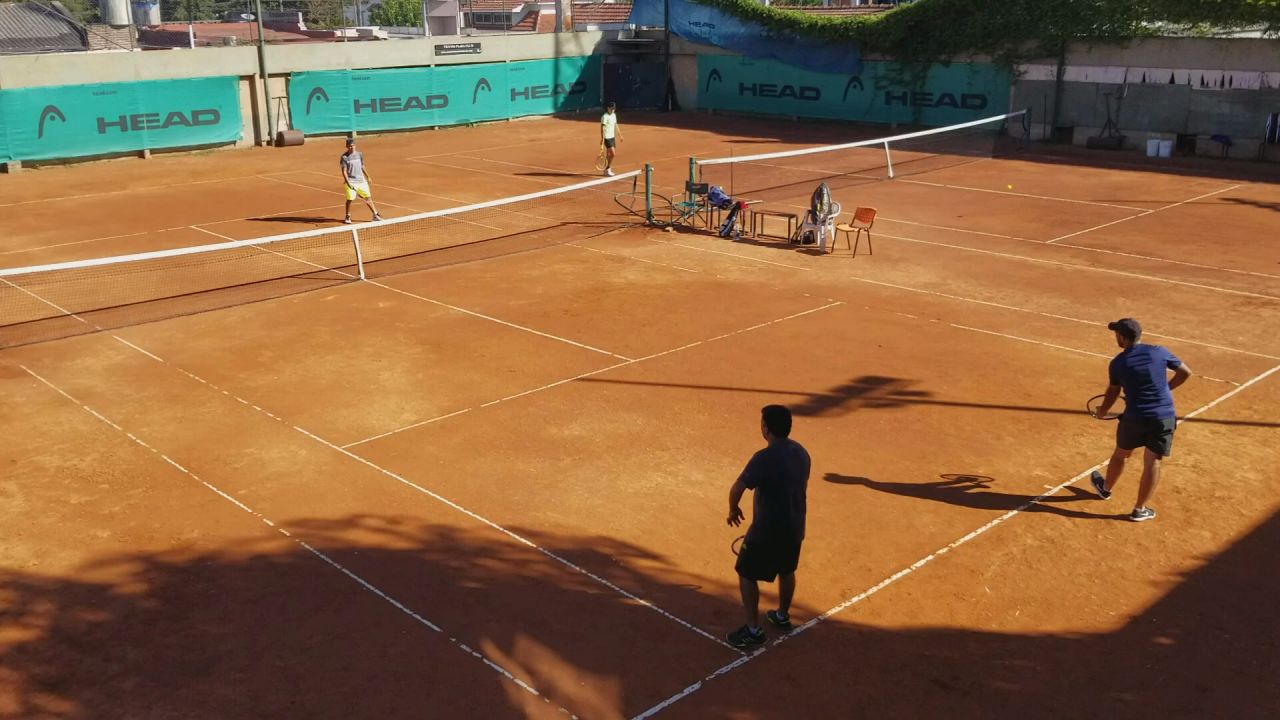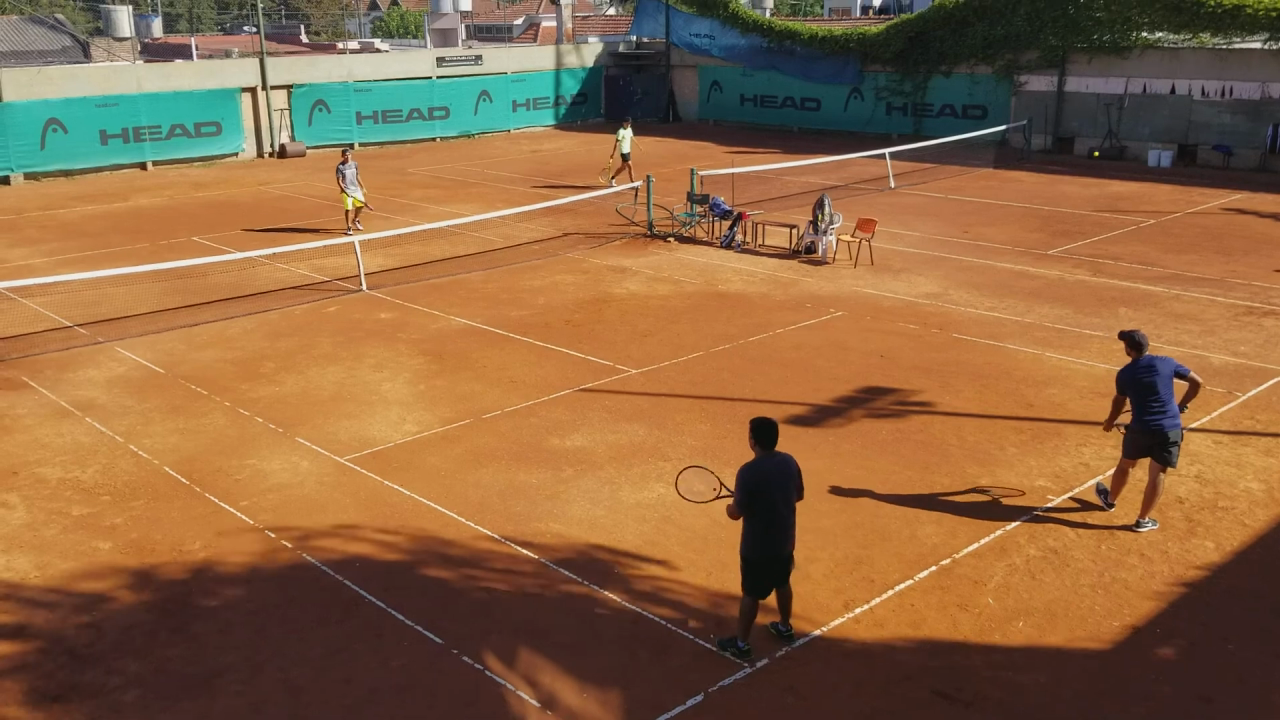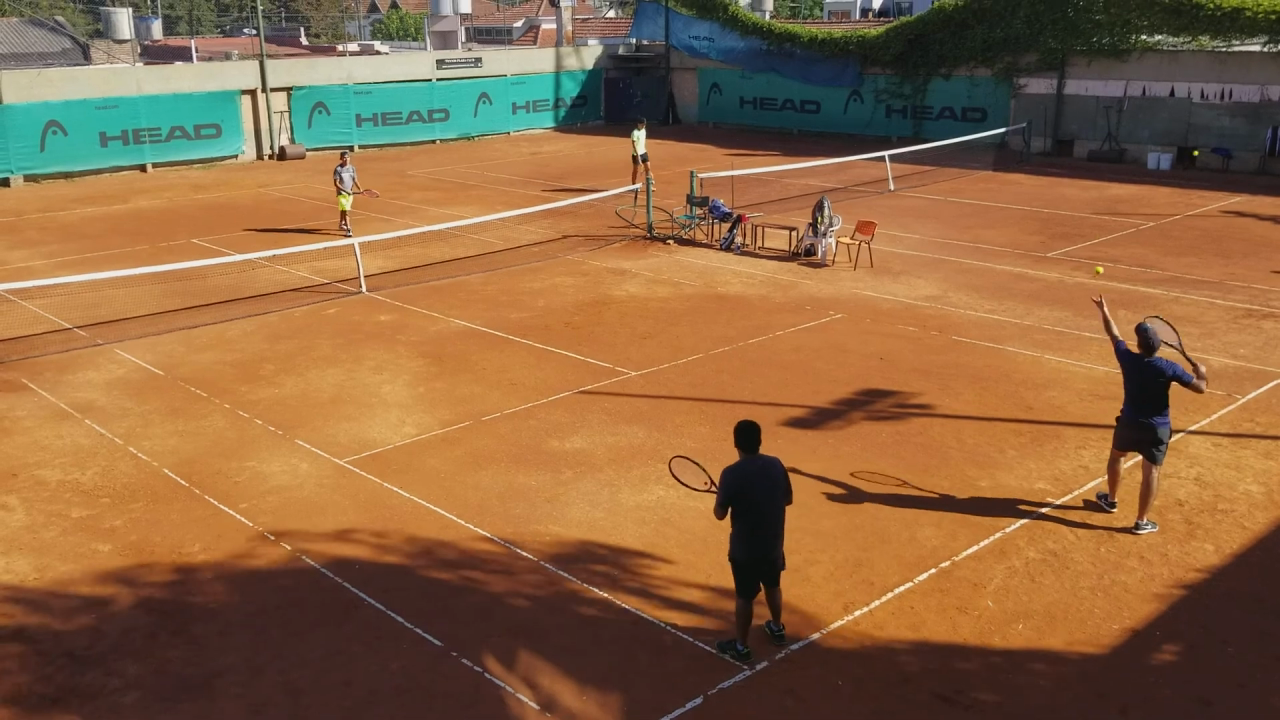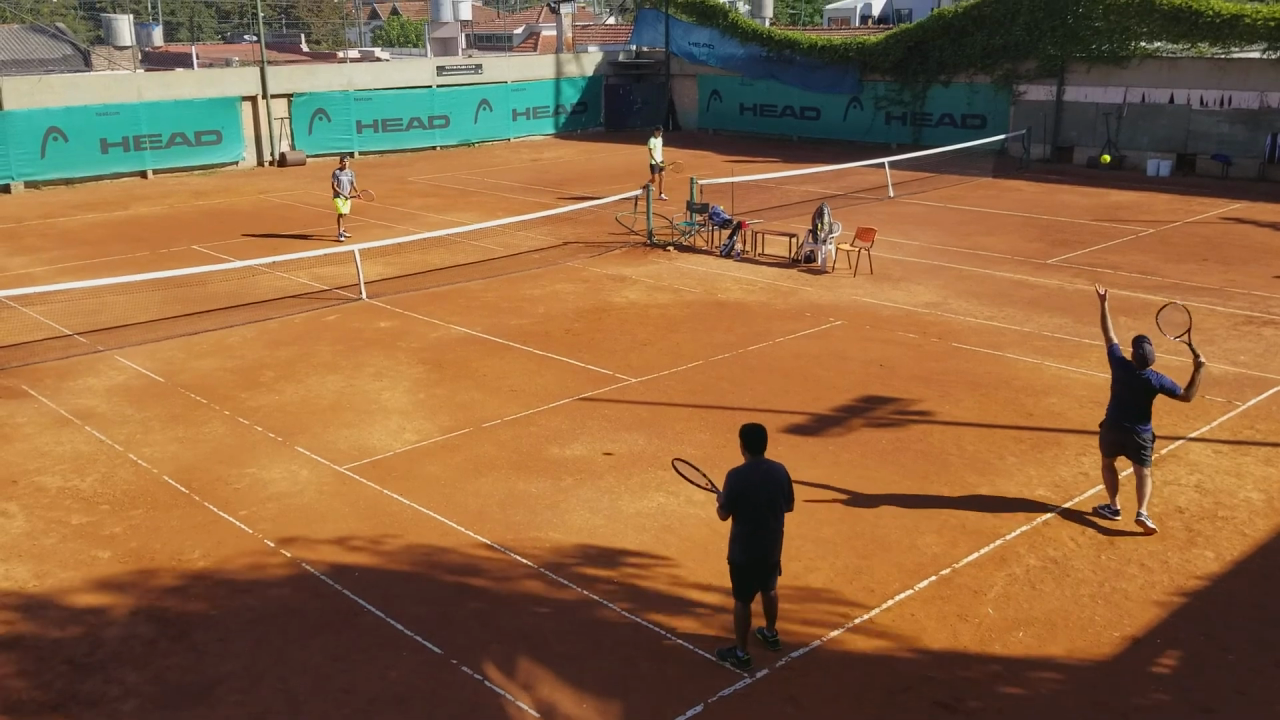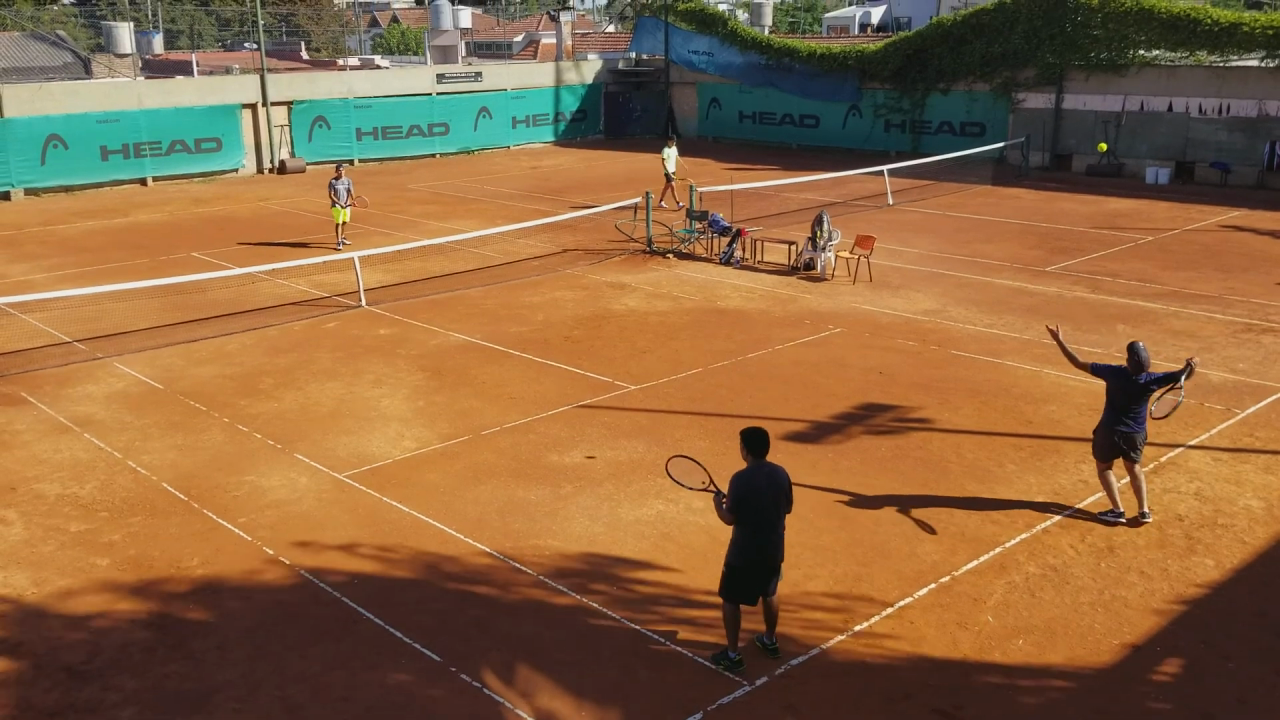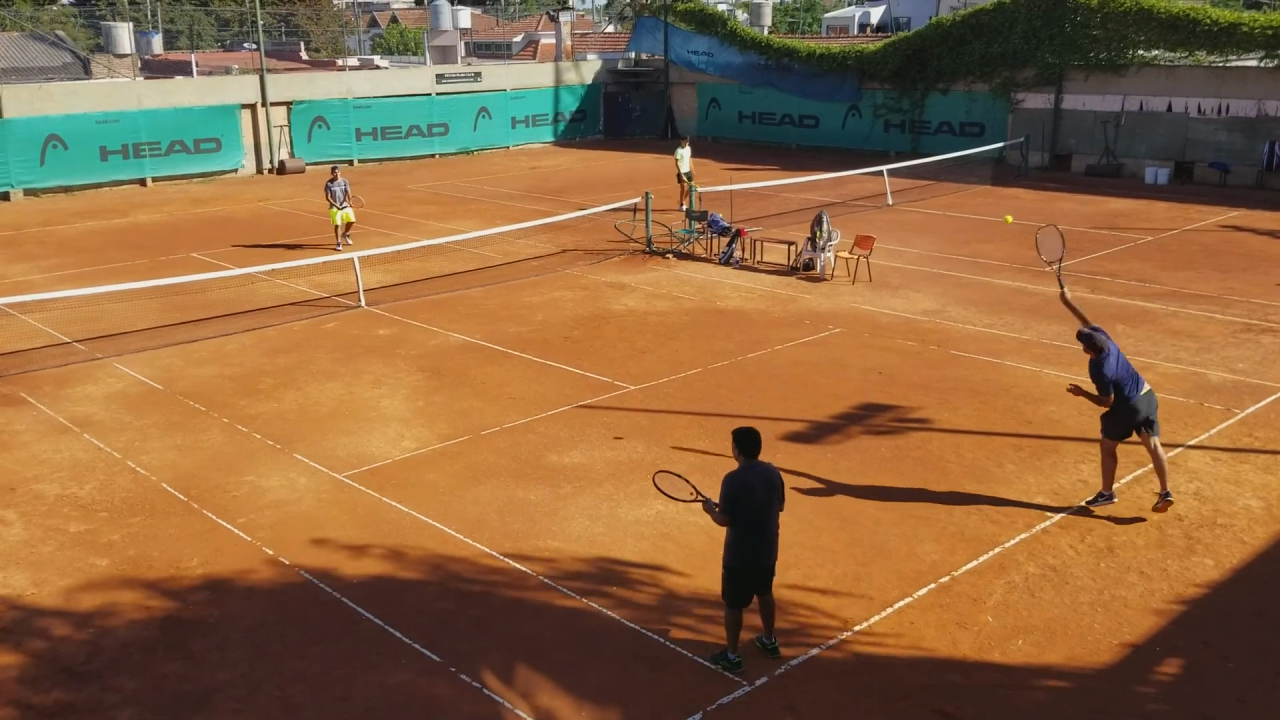
dt=0.3s
person 1, frame 1
left shoulder: (764, 458)
right shoulder: (801, 452)
left elbow: (736, 489)
left wrist: (733, 511)
left hip: (766, 532)
right hip: (794, 528)
left knee: (747, 574)
right knee: (787, 572)
left ankle: (752, 630)
right ankle: (782, 616)
person 1, frame 2
left shoulder: (749, 471)
right shoulder: (790, 462)
left elbow: (736, 513)
right elbow: (798, 496)
left wrist: (729, 508)
left hip: (757, 544)
right hip: (784, 540)
left knee: (751, 593)
right knee: (782, 583)
left ankle: (741, 643)
right ankle: (785, 627)
person 1, frame 3
left shoulder: (731, 474)
right shoulder: (776, 465)
left elbow: (720, 514)
right elbow: (788, 500)
left wrist: (720, 499)
left hip: (745, 547)
right hip: (774, 542)
left knee: (745, 596)
right knee: (772, 586)
left ankle: (741, 646)
right ankle: (777, 628)
person 1, frame 4
left shoulder: (736, 476)
right shoulder: (780, 471)
left elbow: (723, 515)
right elbow: (789, 506)
left wrist: (721, 500)
left hip: (744, 550)
right hip: (772, 546)
left knee: (742, 600)
right knee: (769, 590)
left ankle: (741, 653)
right ankle: (771, 633)
person 1, frame 5
left shoulder: (741, 479)
right shoulder: (781, 474)
left elbow: (729, 518)
right elbow: (788, 509)
left wrist: (718, 504)
left hip: (743, 553)
right hip: (773, 550)
left knee: (730, 600)
right knee: (769, 595)
left ankle: (732, 655)
right ankle: (770, 641)
person 1, frame 6
left shoulder: (733, 479)
right shoulder: (773, 473)
left elbow: (723, 520)
right elbow: (780, 506)
left wrist: (710, 508)
left hip: (739, 554)
right hip: (767, 549)
left knee: (733, 604)
right knee: (765, 595)
left ankle: (732, 656)
right ankle: (770, 641)
person 2, frame 1
left shoulder: (1118, 362)
right shoulder: (1159, 352)
left elbow: (1113, 392)
right elbow: (1185, 372)
left wrist: (1104, 409)
left hip: (1135, 418)
right hip: (1164, 417)
left knee: (1121, 454)
right knee: (1153, 462)
left ankle: (1106, 489)
right ankle: (1140, 509)
person 2, frame 2
left shoulder: (1124, 374)
right shoulder: (1166, 363)
left elbow: (1119, 401)
right elbow: (1197, 382)
left wrist: (1110, 421)
right wrist: (1183, 404)
left hip: (1141, 430)
right hip: (1170, 429)
left knee: (1125, 464)
right knee: (1157, 474)
left ankle: (1110, 500)
right ankle: (1143, 519)
person 2, frame 3
left shoulder: (1128, 360)
right shoulder: (1169, 368)
left elbow: (1114, 336)
right elbow: (1201, 387)
left wrist: (1104, 311)
right wrist: (1200, 371)
left hip: (1129, 424)
right hip: (1157, 429)
left knee: (1116, 456)
right knee: (1151, 473)
left ankle: (1111, 499)
right ankle: (1142, 521)
person 2, frame 4
left shoulder: (1119, 366)
right shoulder: (1157, 380)
left elbow: (1109, 336)
right elbow: (1187, 396)
left wrist: (1103, 304)
right wrist: (1198, 369)
left hip: (1112, 428)
right hip: (1140, 434)
left knee: (1108, 464)
right knee: (1143, 473)
left ankle: (1114, 507)
right ankle: (1142, 513)
person 2, frame 5
left shoulder: (1114, 373)
right shoulder: (1151, 380)
left elbow: (1080, 365)
right elbow: (1181, 376)
left wrist: (1059, 340)
right wrist: (1190, 367)
left hip: (1111, 432)
right hip: (1135, 432)
left knee: (1104, 467)
right knee: (1133, 466)
left ankle: (1118, 511)
right ankle: (1144, 511)
person 2, frame 6
left shoulder: (1100, 372)
right shoulder: (1103, 341)
left elbow: (1107, 402)
right elbow: (1086, 323)
left wrist: (1082, 393)
right wrist: (1068, 302)
left hip: (1129, 408)
right hip: (1147, 398)
left knee: (1107, 446)
right knee: (1154, 446)
left ankle: (1107, 493)
right ankle: (1164, 492)
